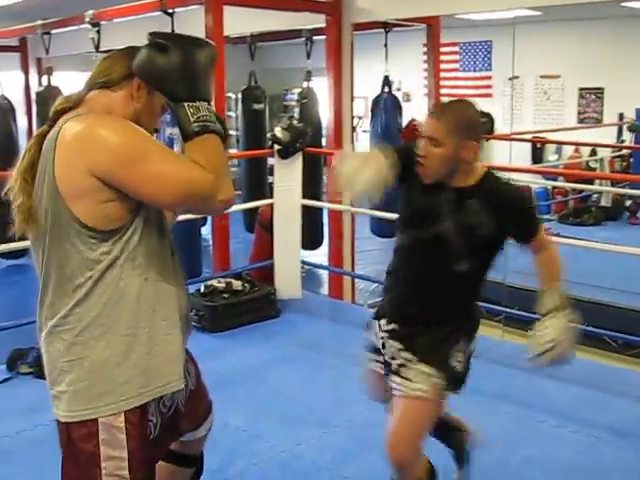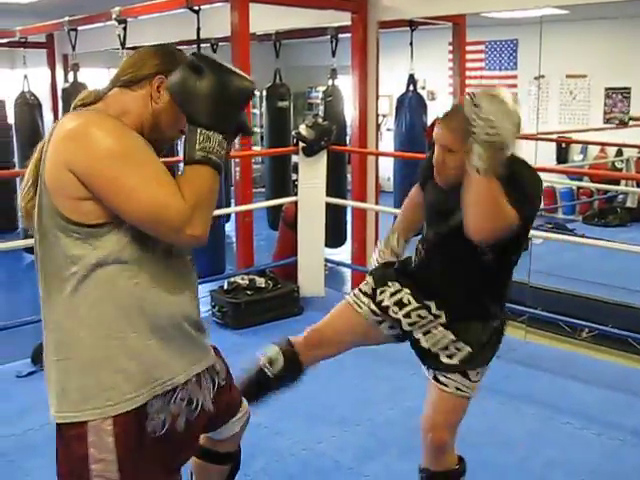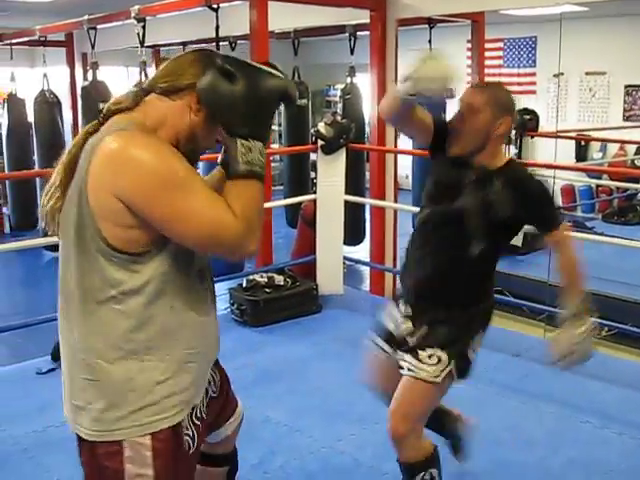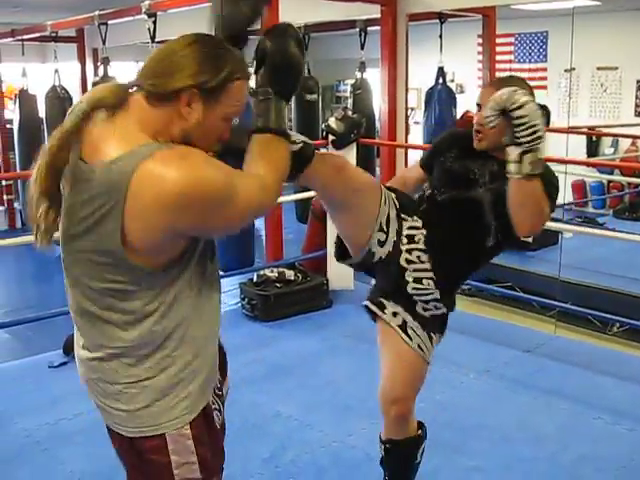
dt=0.4s
person 1, frame 1
left shoulder: (76, 137)
right shoulder: (97, 136)
left elbow: (159, 206)
right elbow: (215, 193)
left wrist: (194, 113)
right wrist: (192, 102)
left hip: (143, 358)
right hip: (107, 376)
left knee: (192, 431)
person 1, frame 2
left shoulder: (112, 140)
right shoulder: (89, 133)
left elbow: (169, 209)
right elbow: (189, 225)
left wrist: (211, 135)
right wrist: (207, 130)
right hip: (115, 376)
left knee: (228, 423)
person 1, frame 3
left shoulder: (135, 144)
right shoulder: (132, 154)
left elbow: (202, 206)
right elbow: (238, 239)
left wrist: (245, 142)
right wrist: (246, 137)
right hip: (134, 397)
left knee: (222, 431)
person 1, frame 4
left shoulder: (92, 113)
right shoulder: (172, 180)
right elbow: (261, 193)
left wrist: (226, 39)
right wrist: (275, 94)
left hip: (134, 350)
right hip: (153, 384)
person 2, frame 1
left shoulder: (503, 199)
right shoulder: (415, 164)
left elbow: (543, 249)
right elbow: (363, 165)
left wrist: (556, 310)
right wrist: (356, 169)
left hip: (437, 335)
right hip: (394, 313)
right knee: (382, 392)
right ankle: (455, 435)
person 2, frame 2
left shoulder: (520, 181)
right shoulder: (439, 165)
left elbow: (483, 230)
left wrist: (485, 157)
right wrist: (392, 242)
left hip: (468, 319)
right hip: (411, 285)
left knee: (438, 437)
right knee: (314, 343)
person 2, frame 3
left shoulder: (523, 189)
right shoulder: (449, 144)
left elbow: (562, 247)
right elbow: (391, 113)
left wrist: (578, 315)
right wrist: (410, 87)
left hip: (452, 318)
right hip: (409, 301)
left knee: (401, 428)
right knee: (383, 385)
right ankle: (449, 423)
person 2, frame 4
left shoulder: (538, 178)
right shoulder: (454, 143)
left elbow: (528, 227)
left wrist: (524, 153)
right wrist: (352, 206)
left hip: (426, 287)
right hip: (395, 237)
left knee: (398, 407)
right knee: (329, 168)
